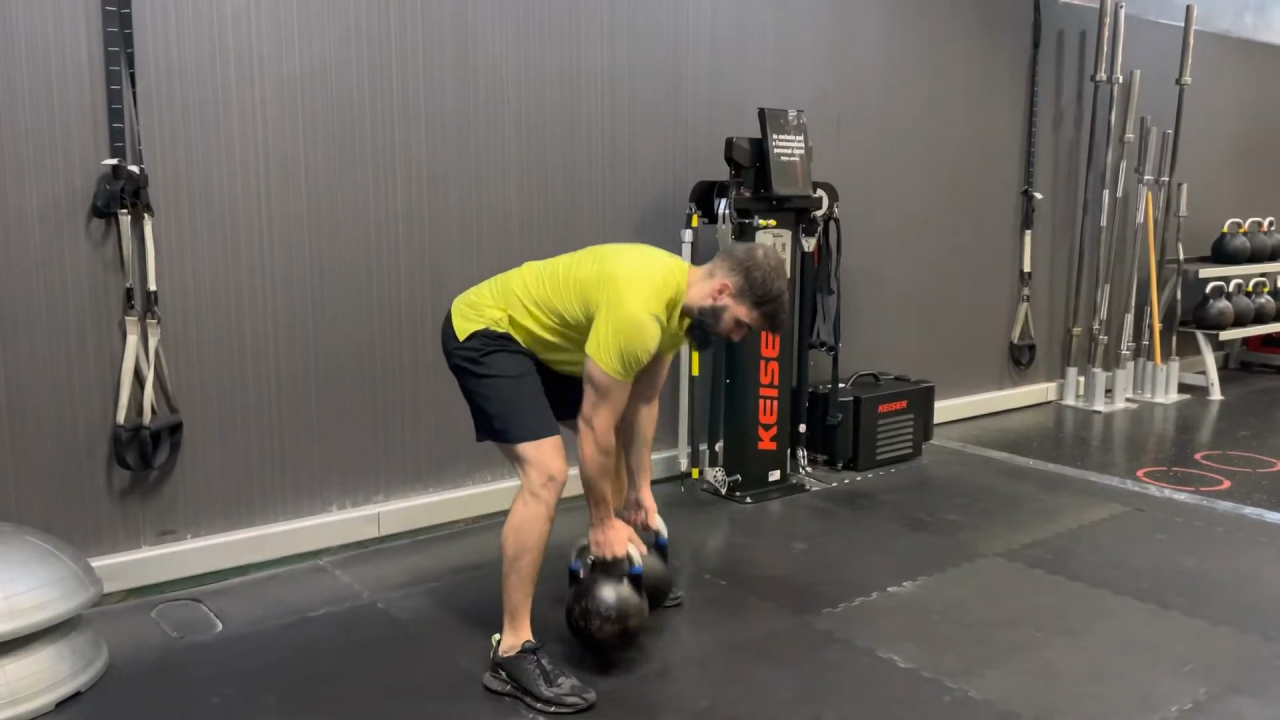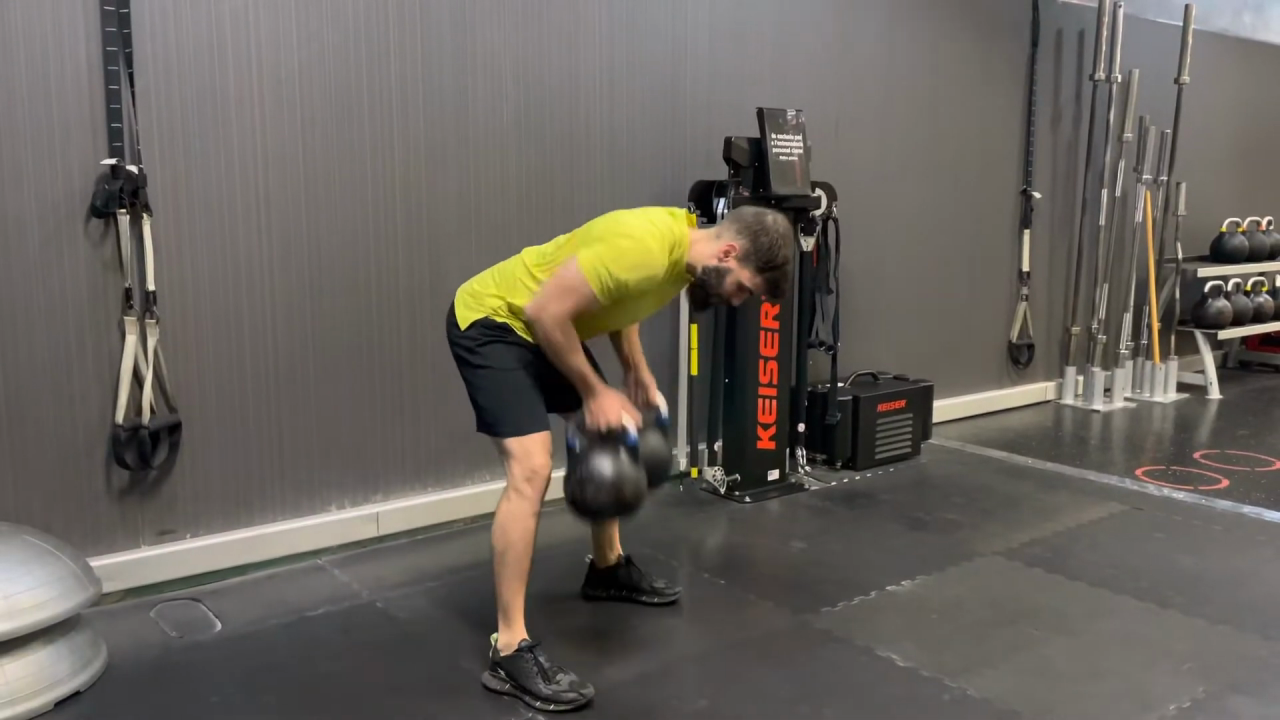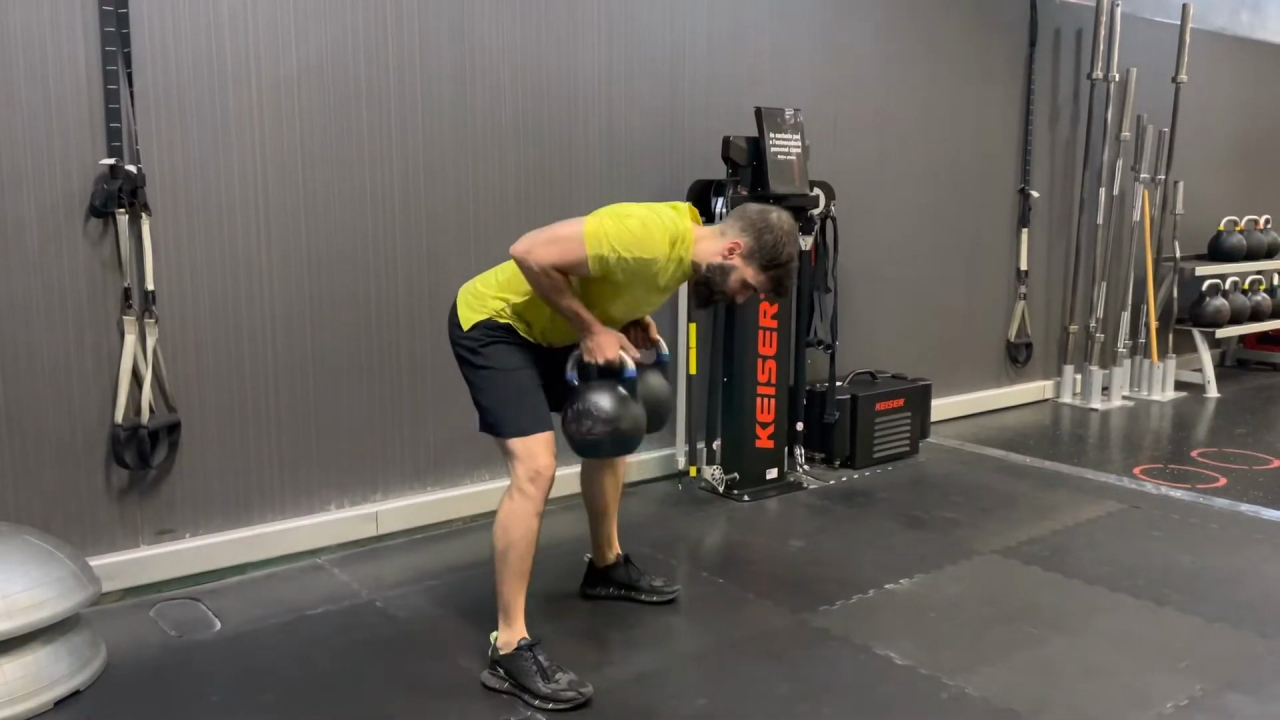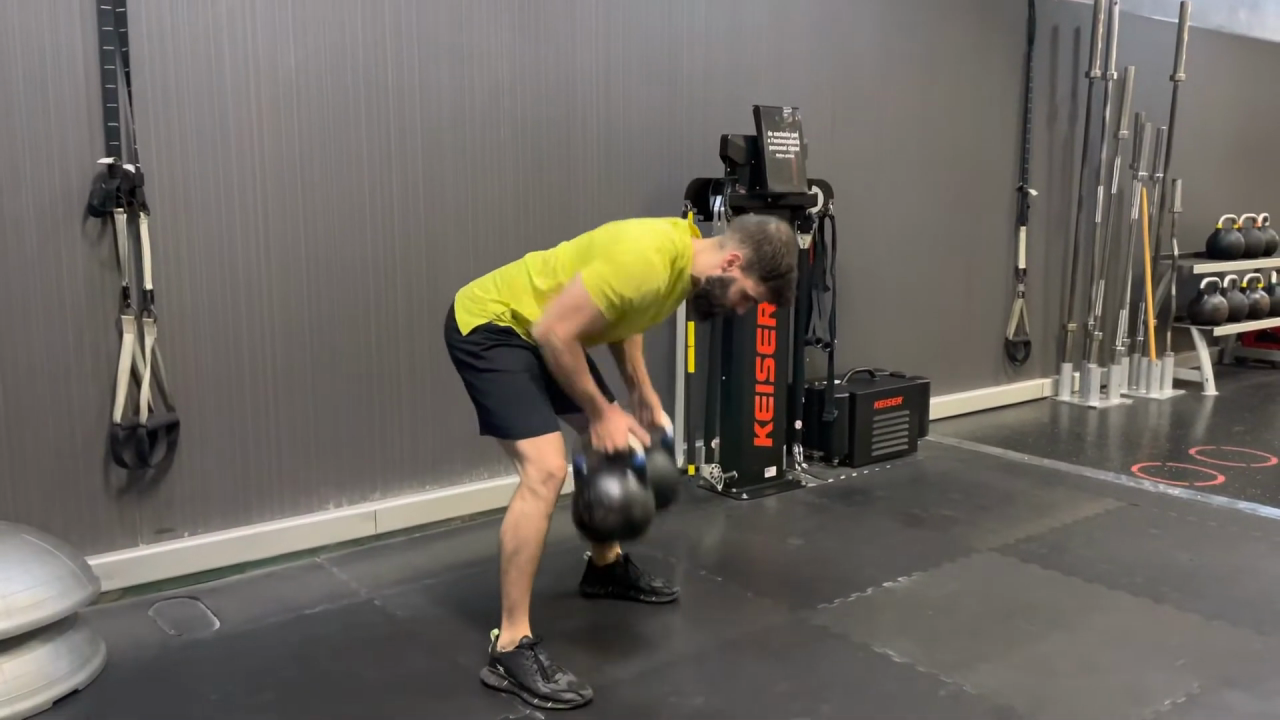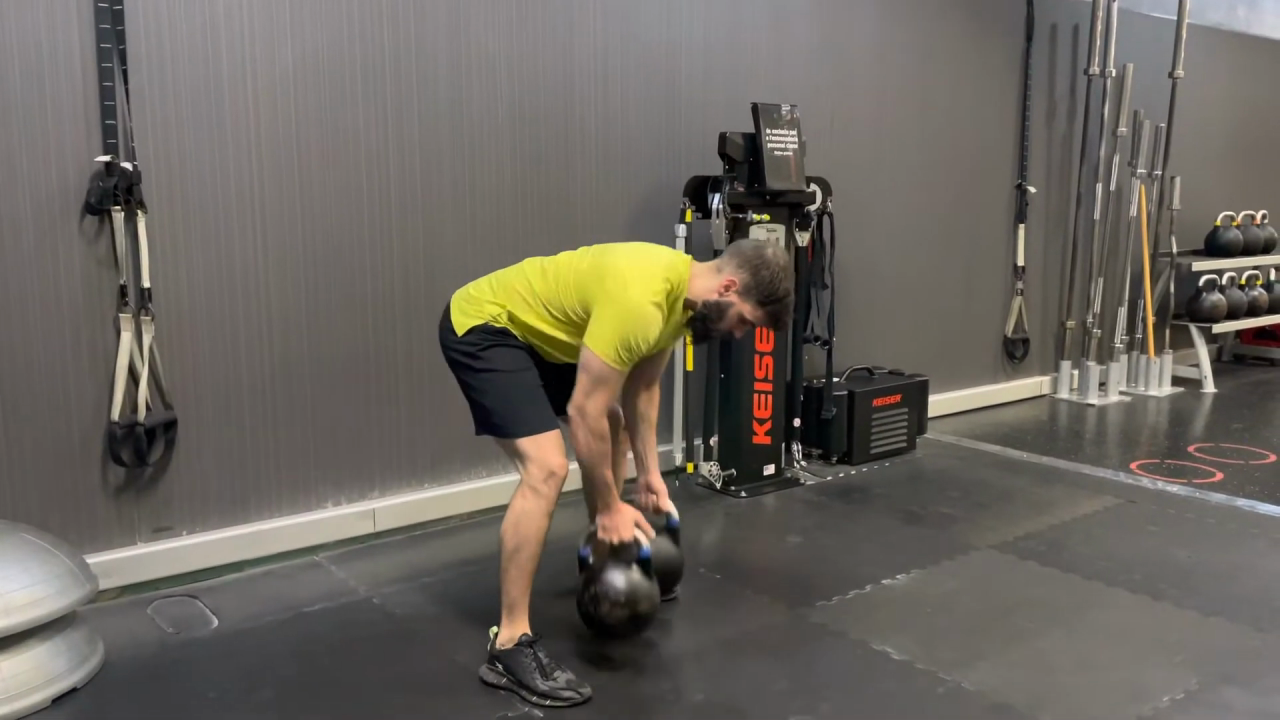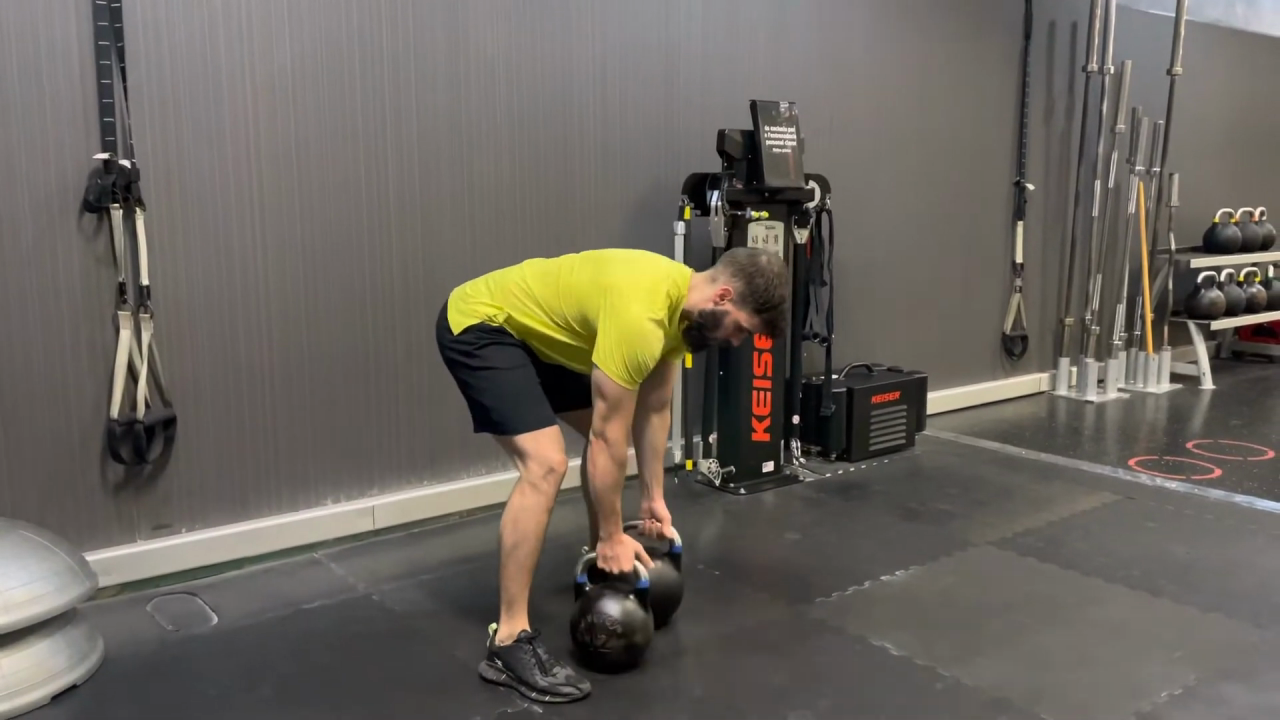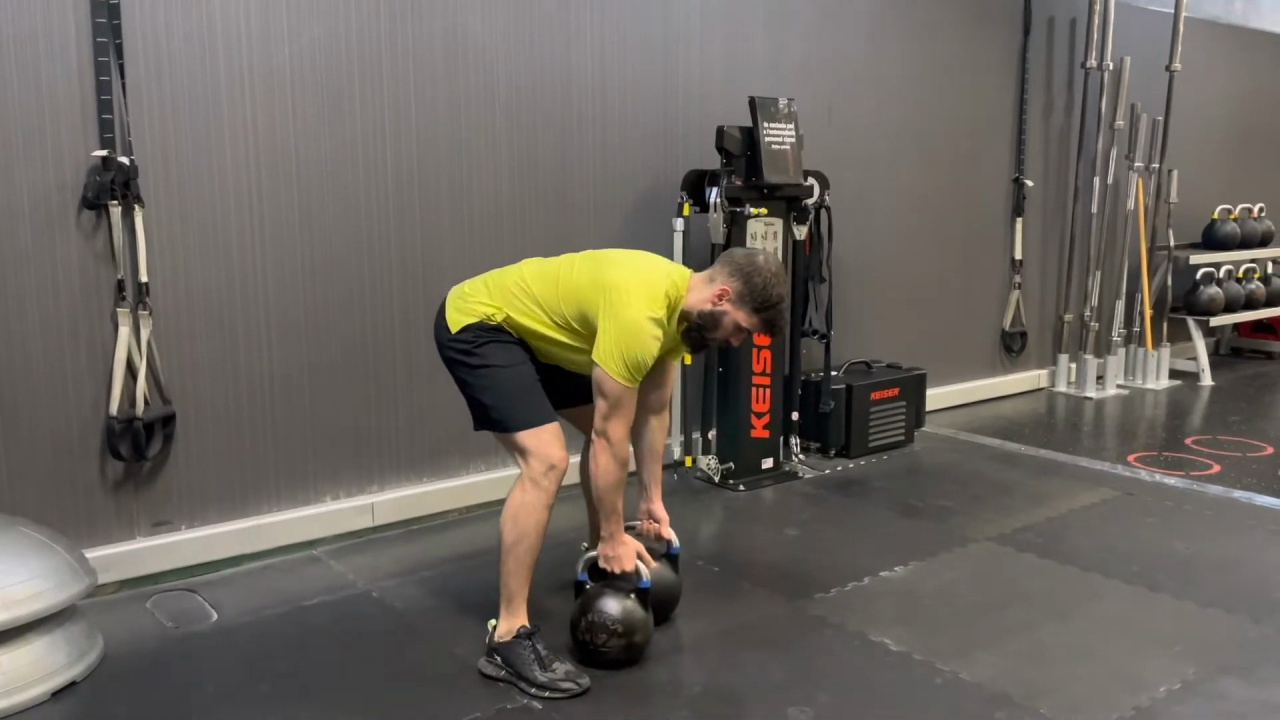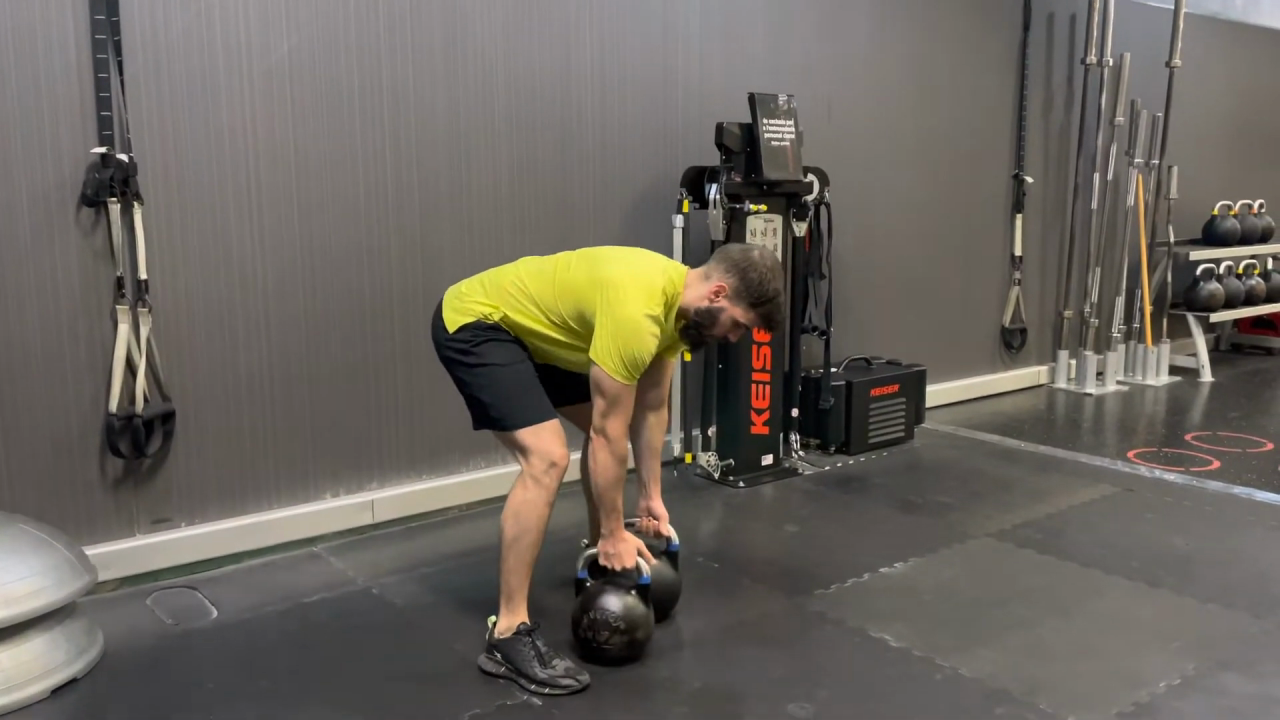
dt=0.2s
person 1, frame 1
left shoulder: (679, 295)
right shoulder: (640, 309)
left elbow: (645, 400)
right elbow: (594, 430)
left wrist: (640, 488)
right wrist: (605, 523)
left hip: (538, 337)
right hip: (487, 332)
left knee: (618, 456)
right knee: (547, 474)
right ankle: (512, 653)
person 1, frame 2
left shoulder: (683, 246)
right shoulder: (644, 249)
right elbow: (544, 309)
left wrist: (637, 372)
right wrist: (594, 392)
left hip: (541, 327)
right hip: (491, 320)
left knee: (611, 434)
right knee: (531, 470)
left ankle: (607, 567)
right ankle: (510, 650)
person 1, frame 3
left shoulder: (688, 240)
right shoulder: (646, 237)
right elbow: (530, 252)
left wrist: (637, 321)
right wrist: (595, 332)
left hip: (546, 323)
right hip: (493, 320)
right knee: (536, 469)
left ankle: (606, 565)
right ankle: (510, 650)
person 1, frame 4
left shoulder: (687, 256)
right shoulder: (646, 262)
left elbow: (624, 325)
right elbow: (549, 327)
left wrist: (645, 396)
right wrist: (602, 413)
left hip: (537, 327)
right hip: (488, 324)
left knee: (614, 434)
right knee: (546, 469)
left ankle: (606, 563)
right ankle: (511, 648)
person 1, frame 5
left shoulder: (683, 289)
right shoulder: (639, 302)
left elbow: (644, 385)
right elbow: (584, 412)
left wrist: (649, 472)
right wrist: (608, 507)
left hip: (533, 327)
right hip: (482, 326)
left knee: (614, 434)
right knee: (546, 468)
right ankle: (509, 646)
person 1, frame 6
left shoulder: (682, 301)
right shoulder: (639, 317)
left elbow: (653, 410)
right elbow: (606, 439)
left wrist: (653, 498)
right wrist: (611, 537)
left hip: (530, 327)
right hip: (478, 325)
left knee: (609, 427)
right knee: (546, 464)
left ankle: (601, 562)
right ankle: (508, 643)
person 1, frame 7
left shoulder: (680, 303)
right shoulder: (639, 316)
left elbow: (653, 411)
right elbow: (609, 438)
left wrist: (652, 499)
right wrist: (613, 537)
left hip: (529, 325)
right hip: (476, 323)
left knee: (608, 422)
right knee: (547, 461)
left ankle: (599, 561)
right ankle: (508, 639)
person 1, frame 8
left shoulder: (677, 301)
right shoulder: (636, 313)
left elbow: (651, 408)
right elbow: (609, 435)
left wrist: (652, 496)
right wrist: (614, 534)
left hip: (528, 323)
right hip: (474, 323)
left knee: (606, 421)
right knee: (547, 458)
left ankle: (600, 558)
right ankle: (508, 635)
